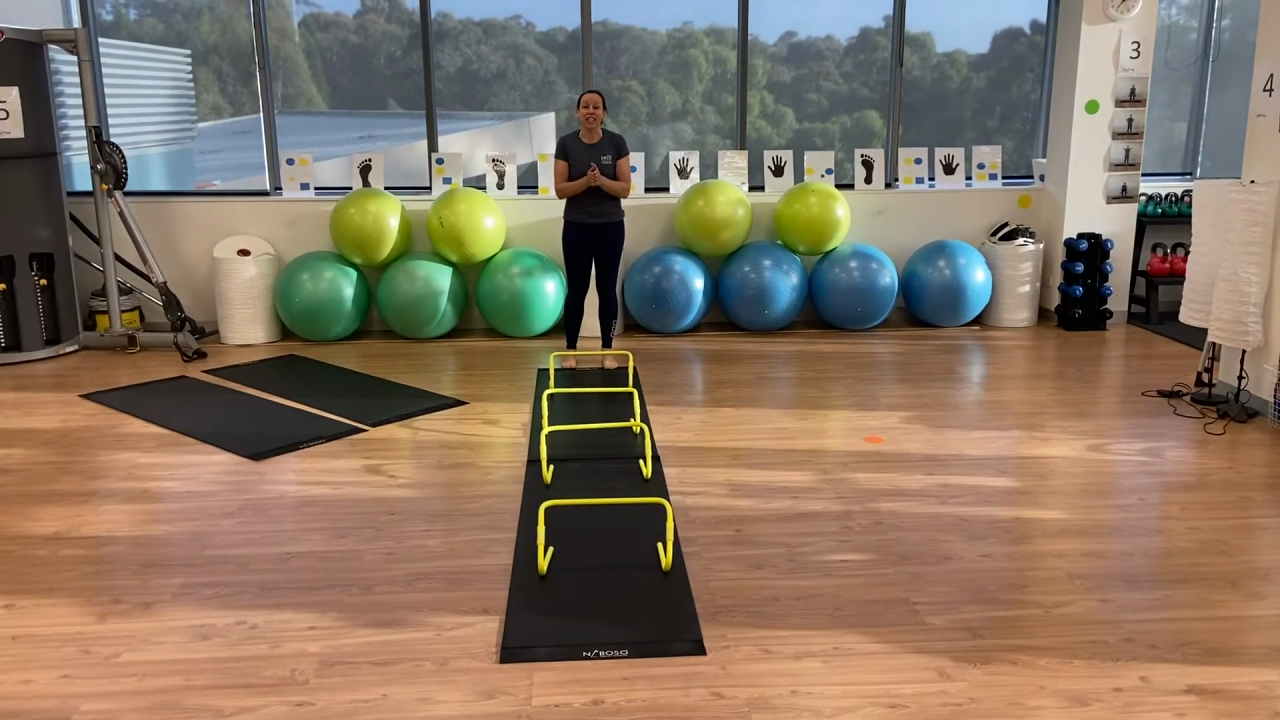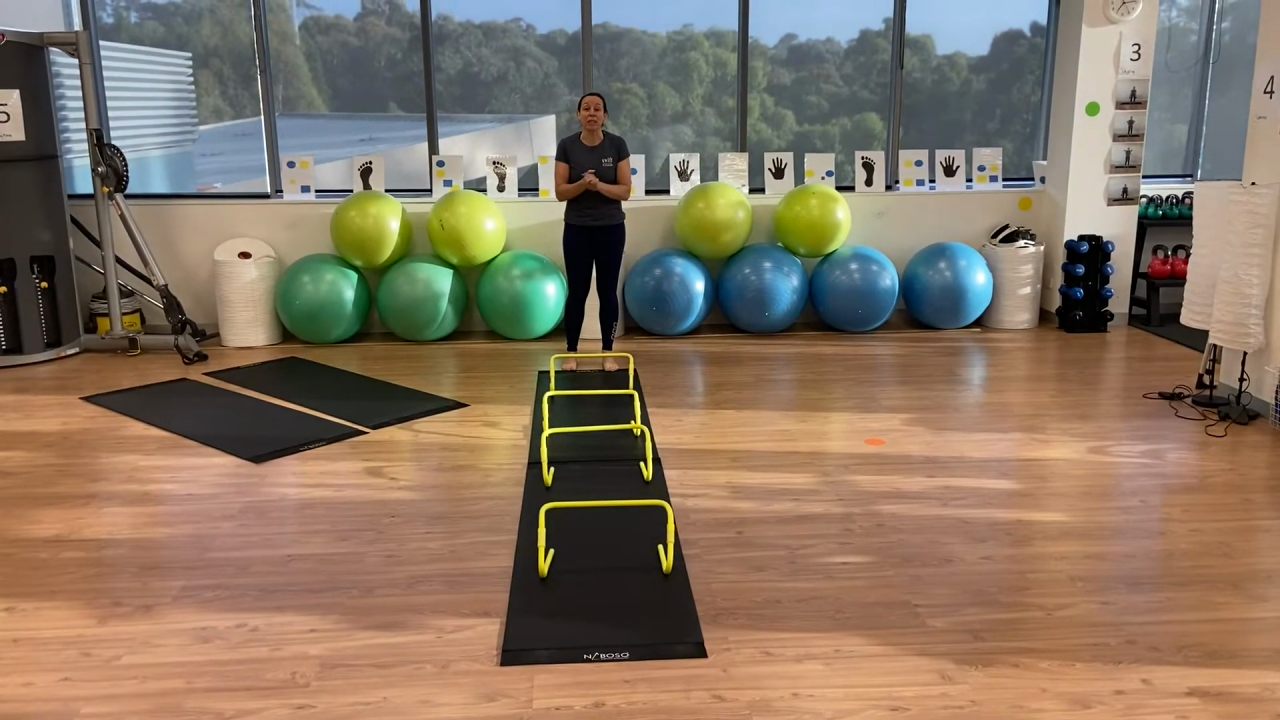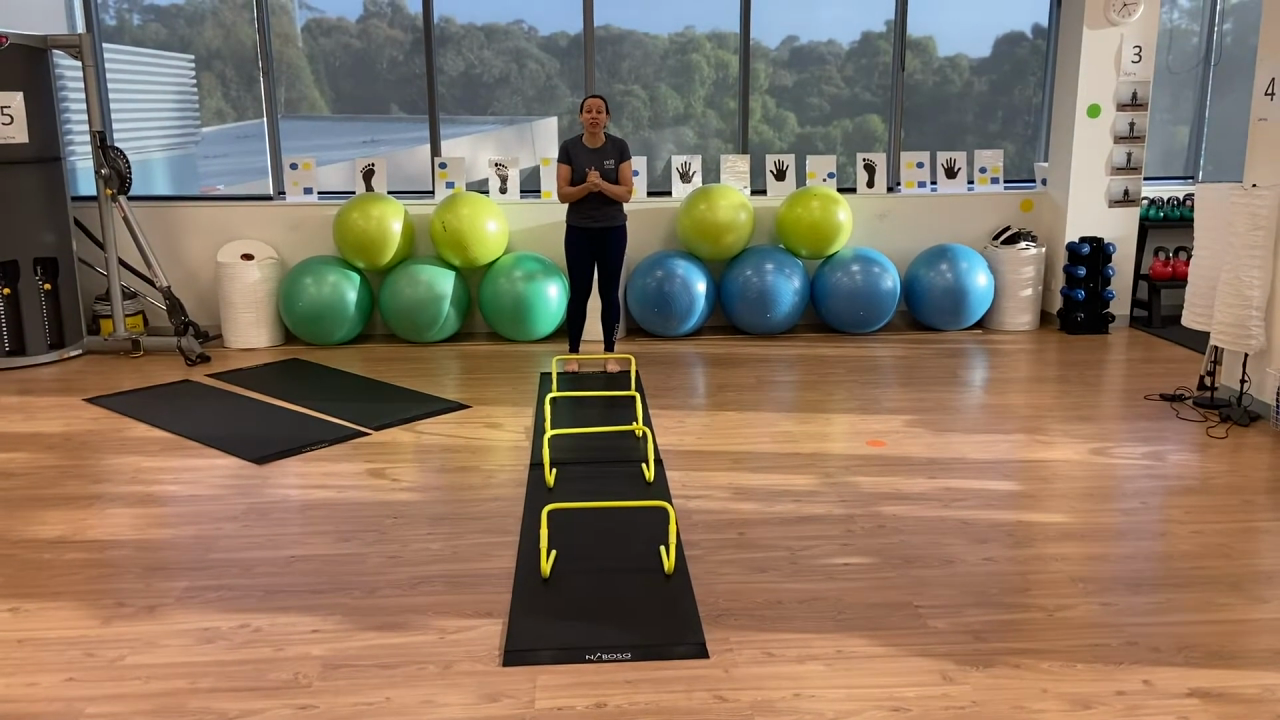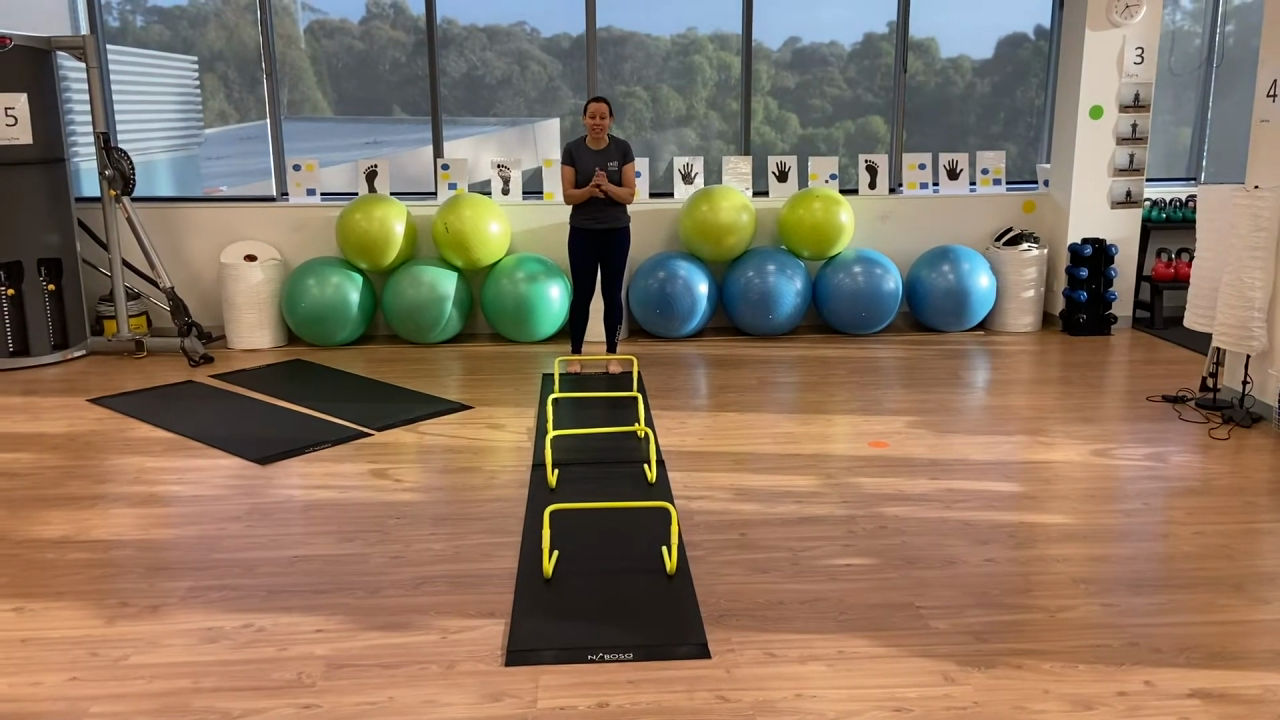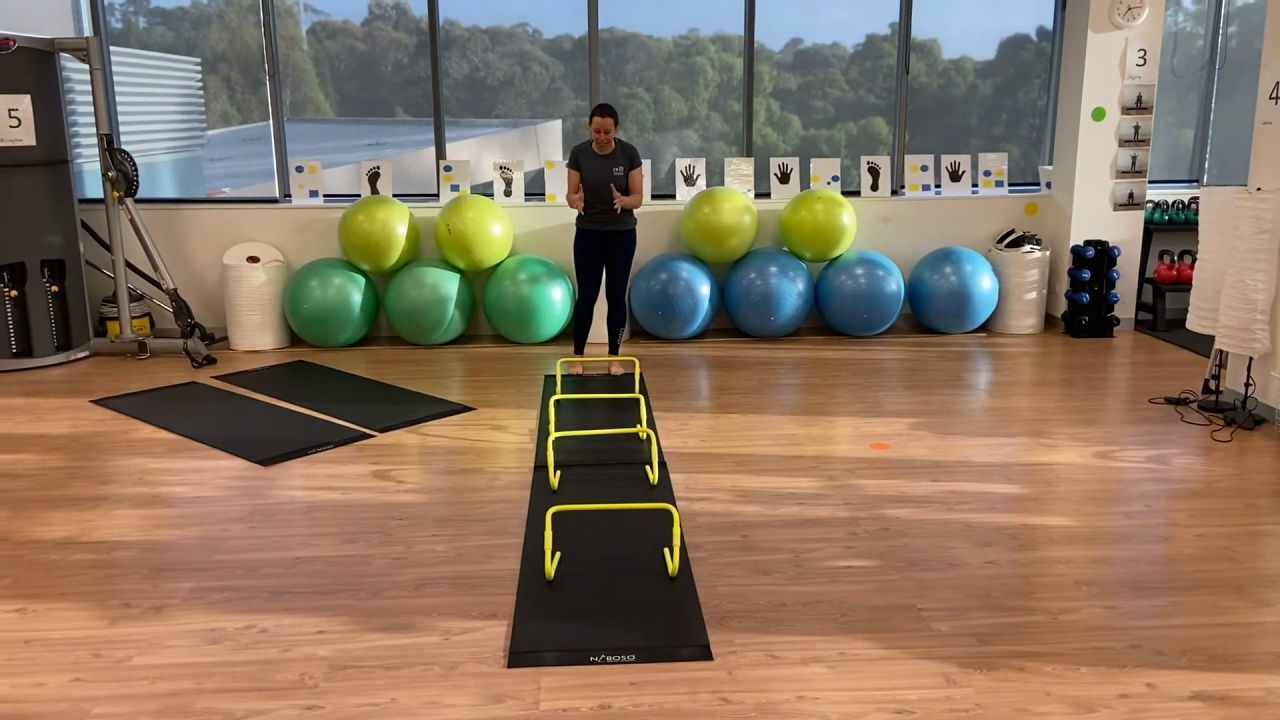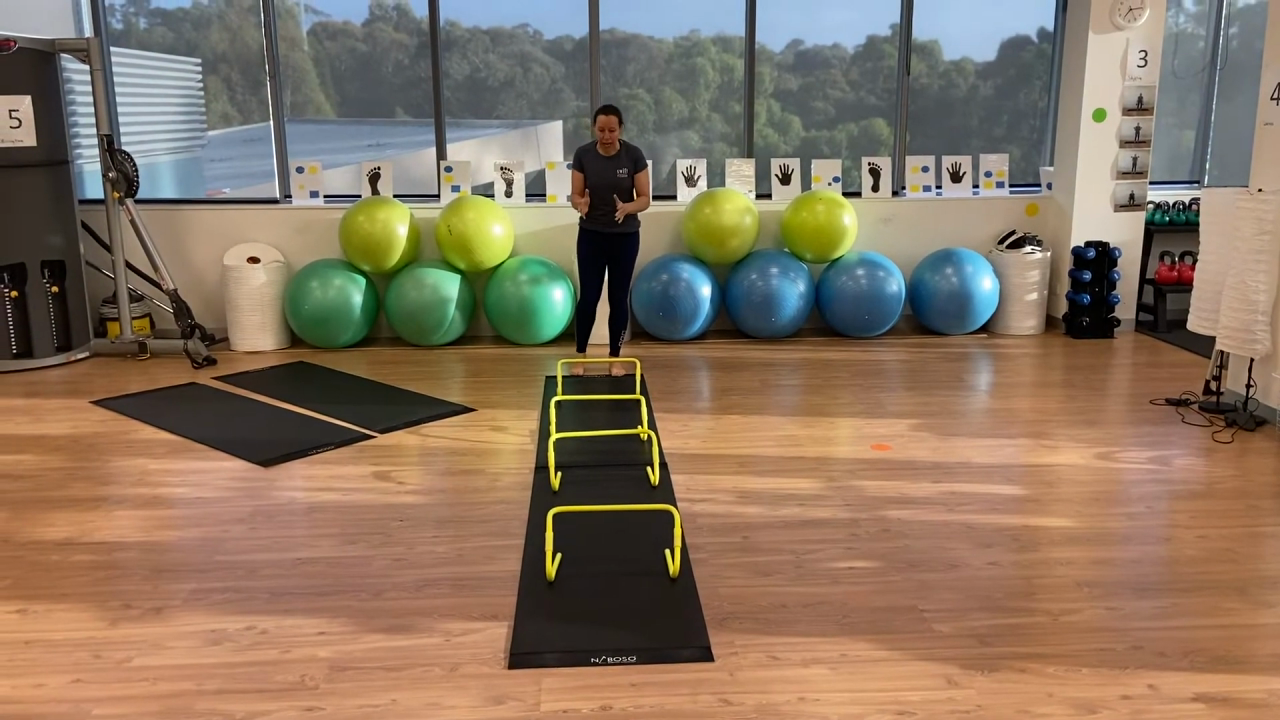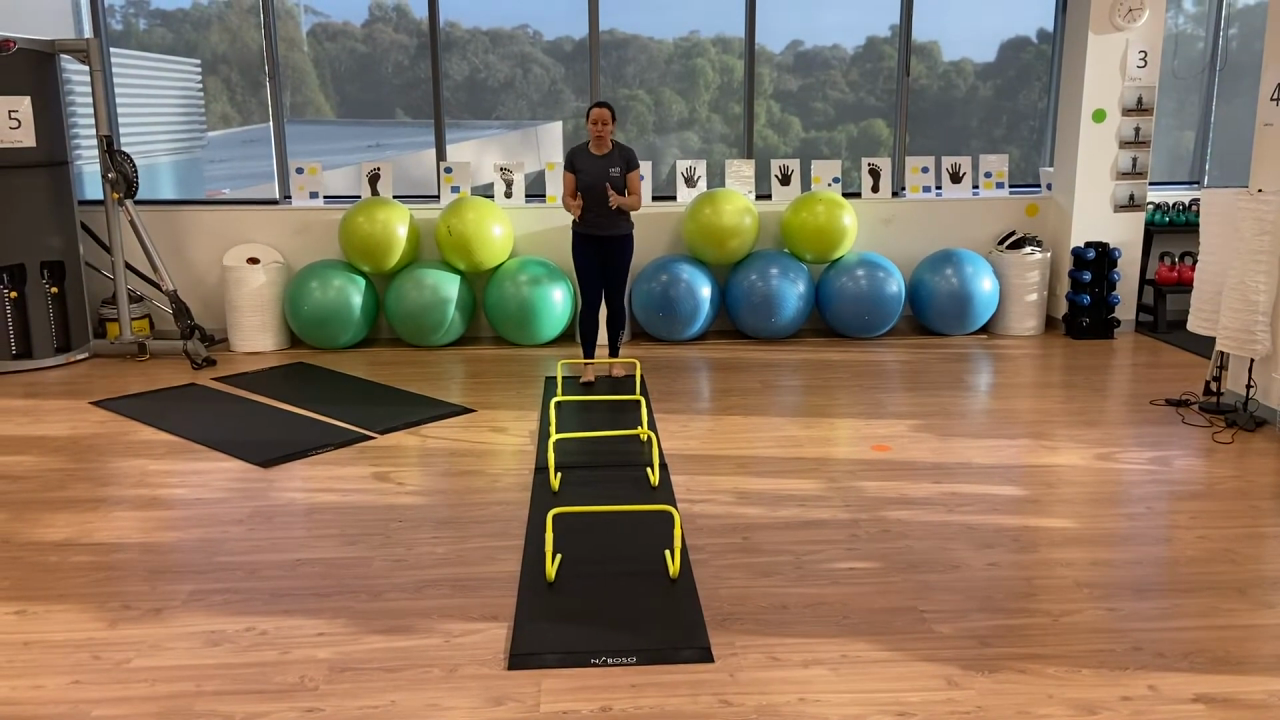
dt=0.4s
person 1, frame 1
left shoulder: (617, 142)
right shoulder: (565, 144)
left elbow: (625, 188)
right elbow: (560, 190)
left wrist: (601, 179)
right wrist: (586, 180)
left hip: (610, 226)
right hip: (576, 226)
left knee: (607, 288)
right knee: (576, 289)
left ankle: (607, 350)
right ankle: (570, 350)
person 1, frame 2
left shoulder: (617, 145)
right shoulder: (566, 146)
left elbow: (625, 190)
right elbow: (560, 192)
left wrist: (599, 185)
right wrist: (582, 184)
left hip: (611, 228)
right hip: (577, 229)
left knee: (608, 290)
right knee: (577, 291)
left ankle: (608, 352)
right ankle: (571, 352)
person 1, frame 3
left shoulder: (619, 147)
right shoulder: (568, 148)
left elbow: (626, 192)
right elbow: (562, 193)
left wrist: (601, 183)
right wrist: (587, 186)
left hip: (612, 229)
right hip: (578, 230)
left knee: (609, 292)
right knee: (579, 292)
left ankle: (610, 353)
right ankle: (573, 353)
person 1, frame 4
left shoulder: (622, 148)
right shoulder: (572, 150)
left elbow: (629, 194)
right elbow: (568, 195)
left wrist: (607, 186)
right wrist: (590, 189)
left hip: (616, 231)
right hip: (582, 232)
left knee: (612, 294)
right knee: (582, 294)
left ankle: (612, 355)
right ankle: (575, 354)
person 1, frame 5
left shoulder: (629, 153)
right shoulder: (578, 153)
left elbow: (637, 197)
right elbow: (571, 195)
left wrist: (623, 201)
right wrist: (576, 200)
left hip: (622, 234)
right hip: (588, 234)
left knee: (616, 296)
right knee: (586, 295)
left ankle: (614, 356)
right ankle: (578, 355)
person 1, frame 6
left shoulder: (634, 155)
right shoulder: (582, 154)
left elbow: (644, 198)
right elbow: (576, 194)
left wrist: (626, 208)
right wrist: (581, 204)
left hip: (624, 236)
right hip: (590, 235)
left knee: (618, 298)
right knee: (588, 296)
left ankle: (615, 357)
right ankle: (580, 354)
person 1, frame 7
left shoulder: (626, 155)
right shoulder: (574, 156)
left elbow: (636, 200)
right elbow: (568, 196)
left wrist: (618, 199)
right wrist: (573, 207)
left hip: (619, 238)
right hip: (585, 239)
left knee: (615, 300)
right knee: (590, 301)
left ankle: (615, 358)
right ankle: (588, 364)
